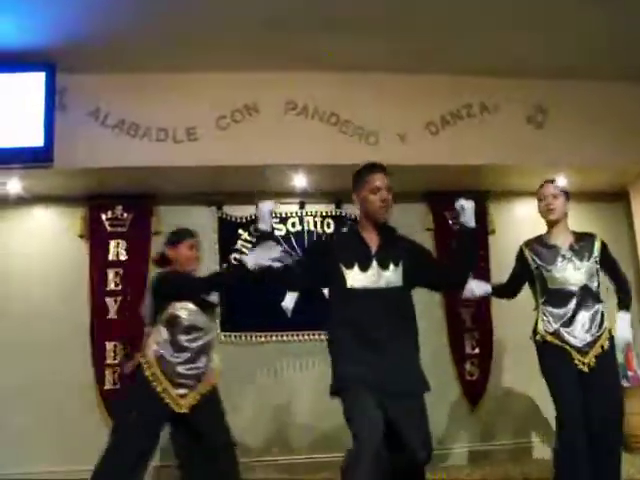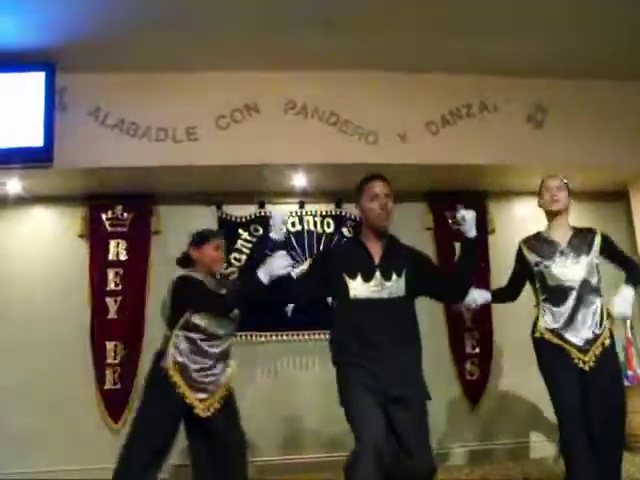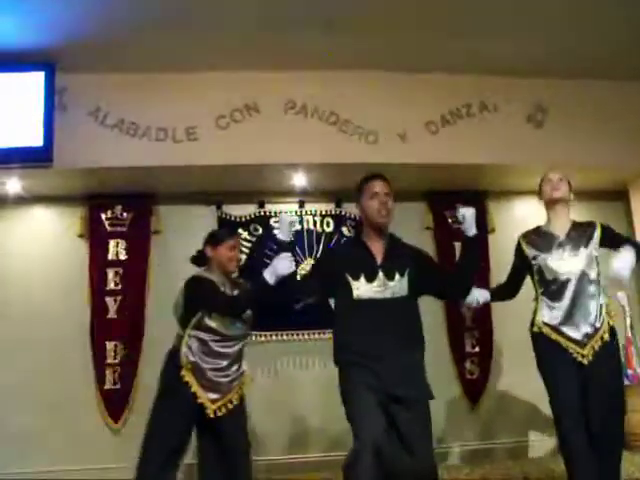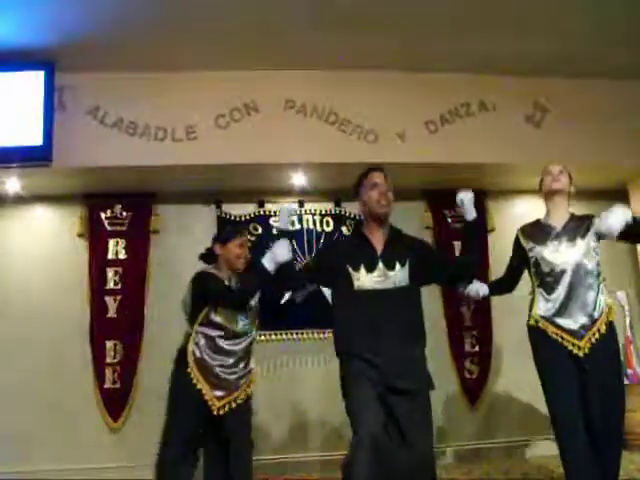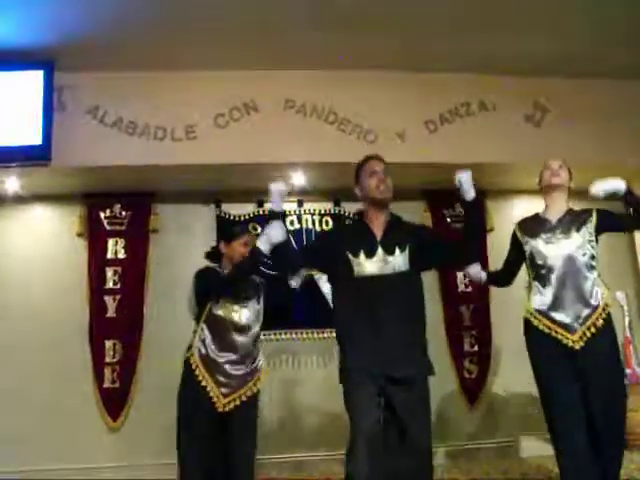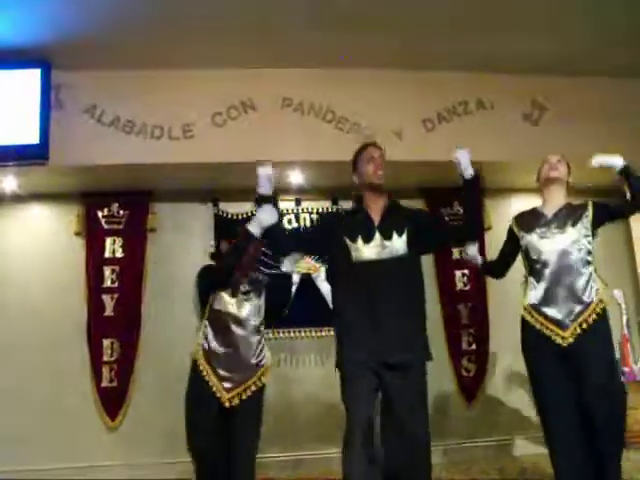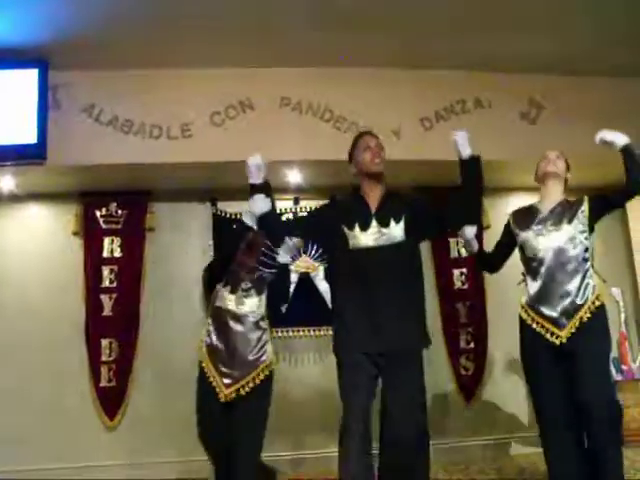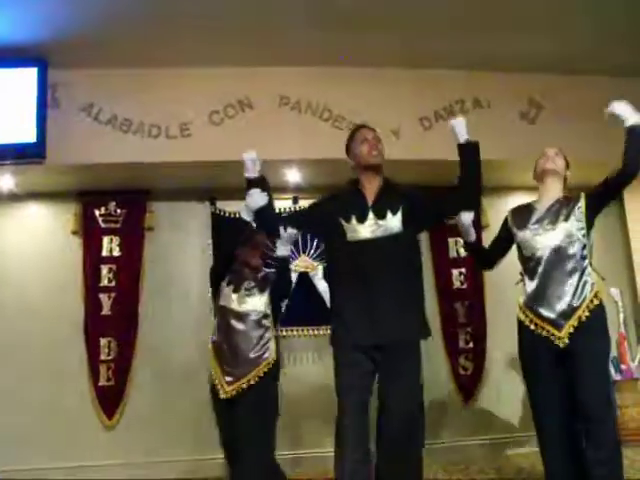
dt=0.1s
person 1, frame 1
left shoulder: (407, 249)
right shoulder: (331, 249)
left elbow: (453, 281)
right elbow: (283, 279)
left wrist: (467, 229)
left hip: (401, 369)
right hip: (355, 369)
right knee: (370, 444)
person 1, frame 2
left shoulder: (410, 259)
right shoulder: (335, 258)
left elbow: (455, 291)
right elbow: (291, 292)
left wrist: (469, 239)
left hip: (404, 376)
right hip: (359, 374)
right knee: (372, 444)
person 1, frame 3
left shoulder: (412, 258)
right shoulder: (337, 259)
left elbow: (456, 289)
left wrist: (470, 236)
left hip: (407, 375)
right hip: (360, 373)
right knee: (371, 442)
person 1, frame 4
left shoulder: (413, 249)
right shoulder: (338, 252)
left elbow: (460, 275)
right elbow: (294, 280)
left wrist: (469, 221)
left hip: (408, 368)
right hip: (361, 366)
right knee: (369, 438)
person 1, frame 5
left shoulder: (414, 235)
right shoulder: (339, 239)
left elbow: (464, 254)
right elbow: (291, 263)
left wrist: (470, 200)
left hip: (408, 359)
right hip: (361, 360)
left knee: (415, 445)
right knee: (366, 434)
person 1, frame 6
left shoulder: (414, 220)
right shoulder: (336, 225)
left elbow: (465, 233)
right elbow: (285, 244)
left wrist: (468, 179)
left hip: (407, 347)
right hip: (358, 350)
left knee: (412, 436)
right knee: (360, 428)
person 1, frame 7
left shoulder: (411, 208)
right shoulder: (334, 214)
left elbow: (465, 213)
right elbow: (279, 231)
left wrist: (468, 160)
right wrist: (259, 186)
left hip: (403, 337)
right hip: (355, 338)
left knee: (408, 426)
right knee: (356, 423)
person 1, frame 8
left shoulder: (409, 199)
right shoulder: (333, 207)
left elbow: (464, 200)
right elbow: (276, 224)
left wrist: (466, 146)
right wrist: (255, 181)
left hip: (401, 330)
right hip: (353, 333)
left knee: (404, 420)
right knee: (353, 419)
person 2, frame 1
left shoulder: (592, 243)
right shoulder: (530, 249)
left elbow: (620, 280)
right elbow: (511, 289)
left wrist: (624, 315)
right wrist: (484, 288)
left hip: (598, 341)
right hip: (554, 343)
left knee: (605, 421)
right knee: (572, 418)
person 2, frame 2
left shoulder: (593, 238)
right shoulder: (529, 247)
right elbow: (512, 291)
right wrist: (485, 295)
left hip: (599, 340)
right hip: (554, 343)
left knee: (607, 420)
right knee: (572, 419)
person 2, frame 3
left shoulder: (594, 231)
right shoulder: (528, 240)
right elbow: (511, 288)
right wrist: (484, 295)
left hip: (599, 334)
right hip: (552, 338)
left knee: (606, 416)
right knee: (571, 419)
person 2, frame 4
left shoulder: (593, 224)
right shoulder: (527, 234)
right elbow: (509, 282)
right wrist: (482, 289)
left hip: (598, 329)
right hip: (549, 333)
left knee: (606, 413)
right knee: (568, 417)
person 2, frame 5
left shoulder: (591, 217)
right shoulder: (524, 228)
right elbow: (506, 276)
right wrist: (483, 275)
left hip: (593, 322)
right hip: (544, 327)
left knee: (605, 408)
right knee: (565, 416)
person 2, frame 6
left shoulder: (588, 211)
right shoulder: (521, 222)
right elbow: (500, 267)
right wrist: (476, 259)
left hip: (588, 320)
right hip: (540, 325)
left knee: (604, 406)
right knee: (559, 415)
person 2, frame 7
left shoulder: (585, 207)
right shoulder: (519, 218)
right elbow: (491, 264)
right wrist: (473, 245)
left hip: (586, 318)
right hip: (536, 324)
left knee: (598, 406)
right knee: (555, 418)
person 2, frame 8
left shoulder: (584, 203)
right shoulder: (517, 217)
right elbow: (487, 260)
right wrist: (469, 234)
left hip: (584, 317)
right hip: (536, 323)
left knee: (595, 410)
right knee: (554, 420)
person 3, frame 1
left shoulder: (201, 283)
right shoulder: (166, 280)
right elbow: (205, 286)
right wrist: (250, 263)
left hip: (197, 377)
right hip: (156, 374)
left knee: (217, 444)
right knee: (130, 448)
person 3, frame 2
left shoulder: (225, 287)
right shoulder: (185, 284)
right elbow: (222, 304)
right wrist: (264, 273)
left hip: (213, 381)
right hip: (174, 376)
left knee: (229, 446)
right knee: (148, 446)
person 3, frame 3
left shoulder: (239, 288)
right shoulder: (198, 284)
right elbow: (232, 308)
right wrist: (271, 273)
left hip: (227, 381)
right hip: (186, 375)
left knee: (234, 451)
right knee: (163, 449)
person 3, frame 4
left shoulder: (247, 284)
right shoulder: (204, 280)
right elbow: (236, 299)
right wrist: (270, 261)
left hip: (234, 379)
right hip: (195, 373)
left knee: (236, 449)
right knee: (179, 447)
person 3, frame 5
left shoulder: (256, 285)
right shoulder: (207, 278)
right elbow: (231, 285)
right wrist: (263, 246)
left hip: (244, 376)
right hip: (203, 373)
left knee: (241, 449)
right knee: (198, 448)
person 3, frame 6
left shoulder: (259, 282)
right shoulder: (209, 275)
right elbow: (226, 269)
right wrist: (255, 227)
left hip: (248, 372)
right hip: (209, 369)
left knee: (242, 446)
right knee: (206, 443)
person 3, frame 7
left shoulder: (265, 281)
right shoulder: (216, 277)
right elbow: (222, 253)
left wrist: (282, 258)
right wrist: (248, 224)
left hip: (255, 370)
right hip: (215, 368)
left knee: (246, 443)
right knee: (215, 441)
person 3, frame 8
left shoulder: (270, 280)
right shoulder: (223, 276)
left elbow: (284, 288)
right elbow: (222, 246)
left wrist: (283, 252)
right wrist: (249, 218)
left hip: (259, 368)
right hip: (224, 367)
left knee: (253, 441)
right knee: (233, 440)
